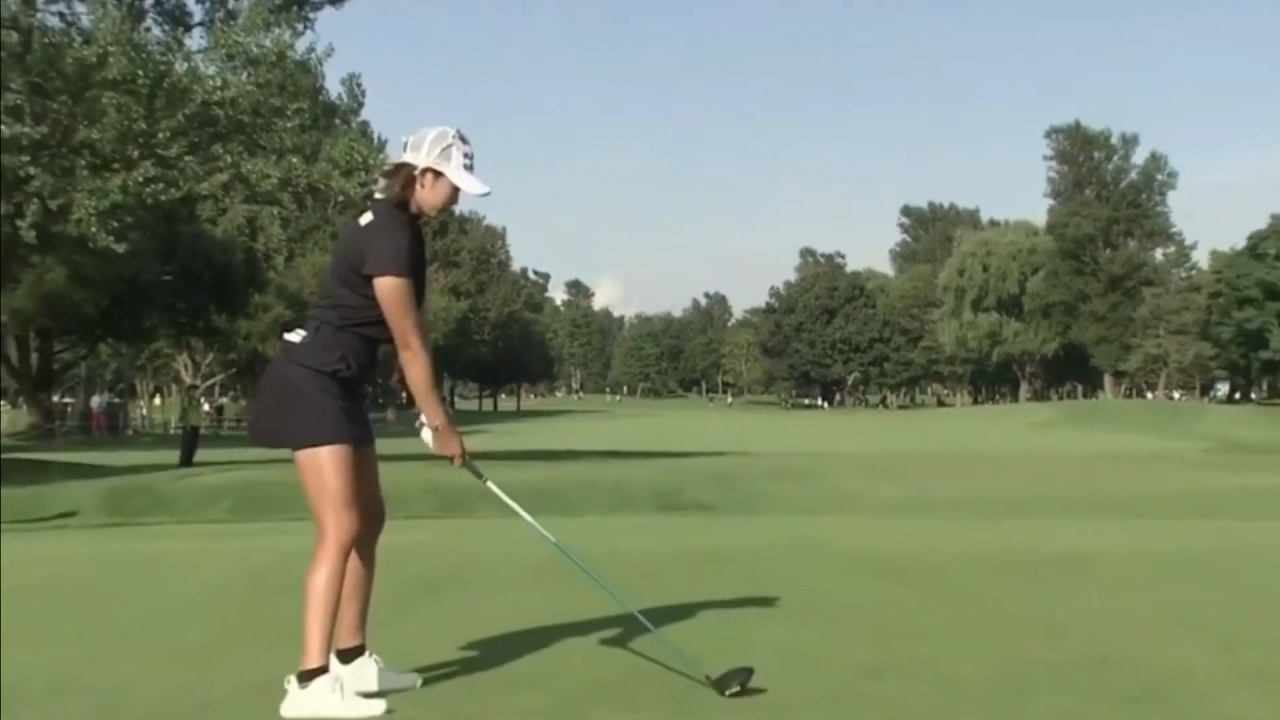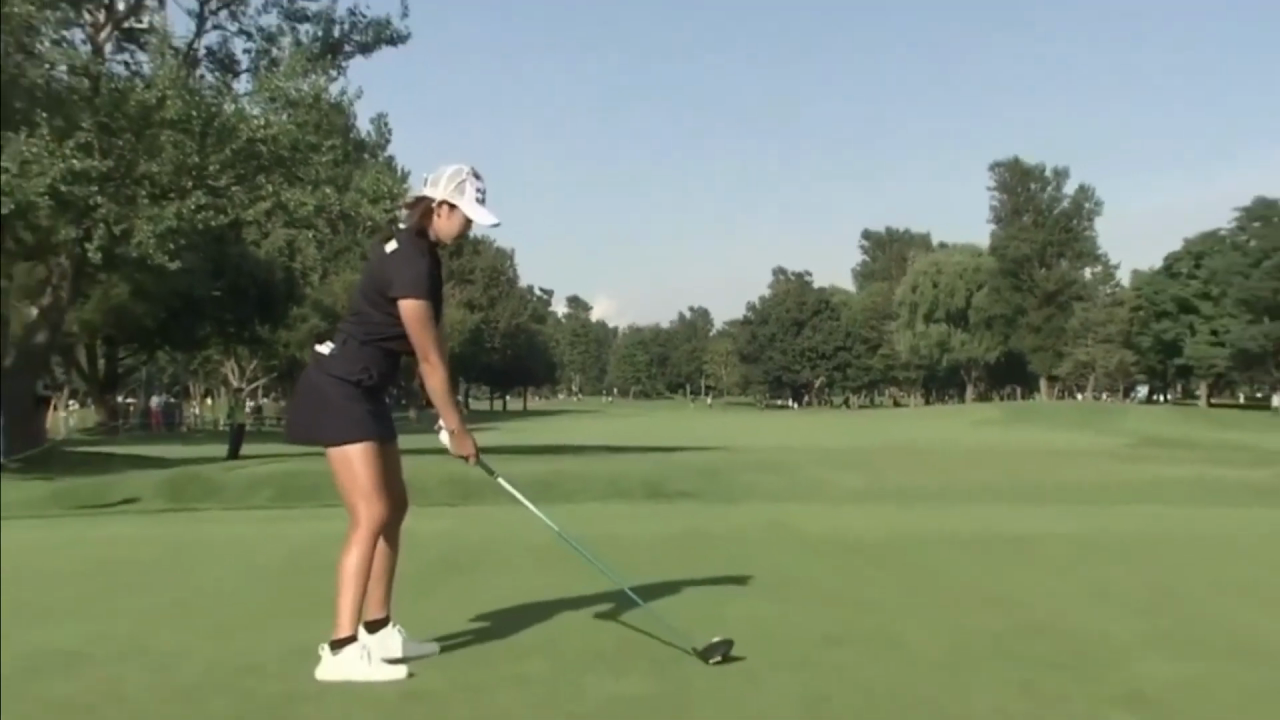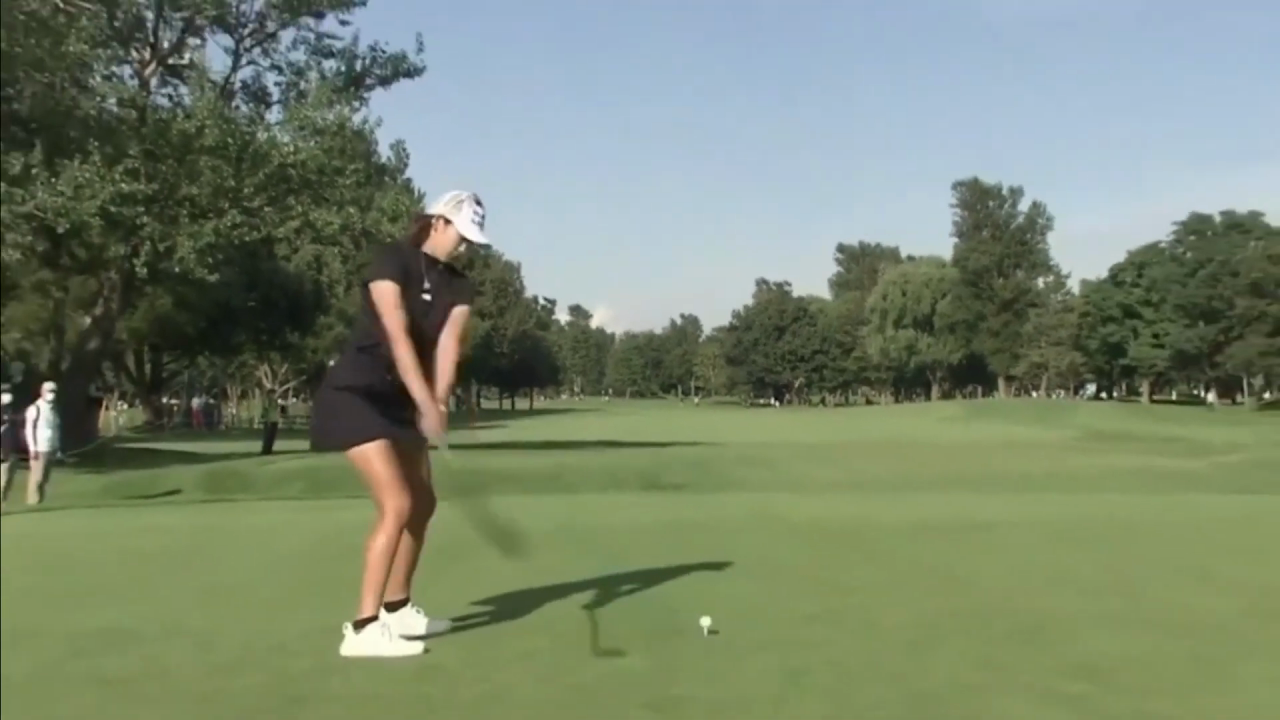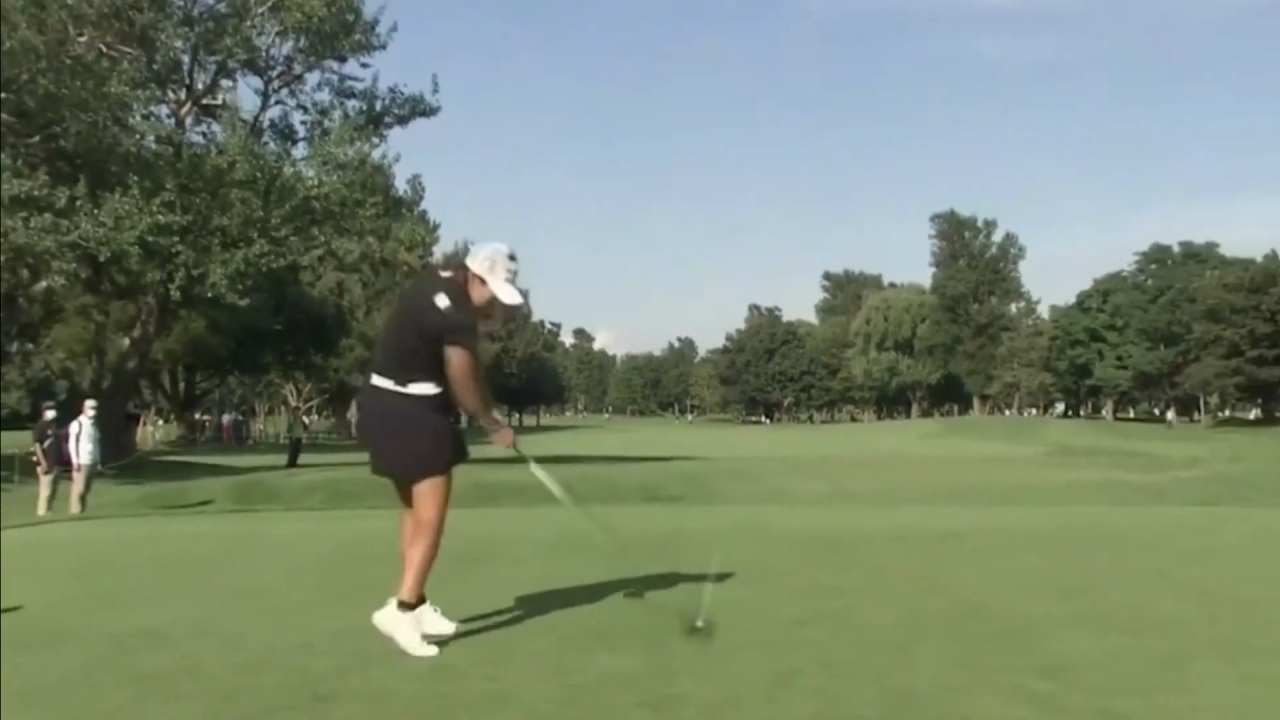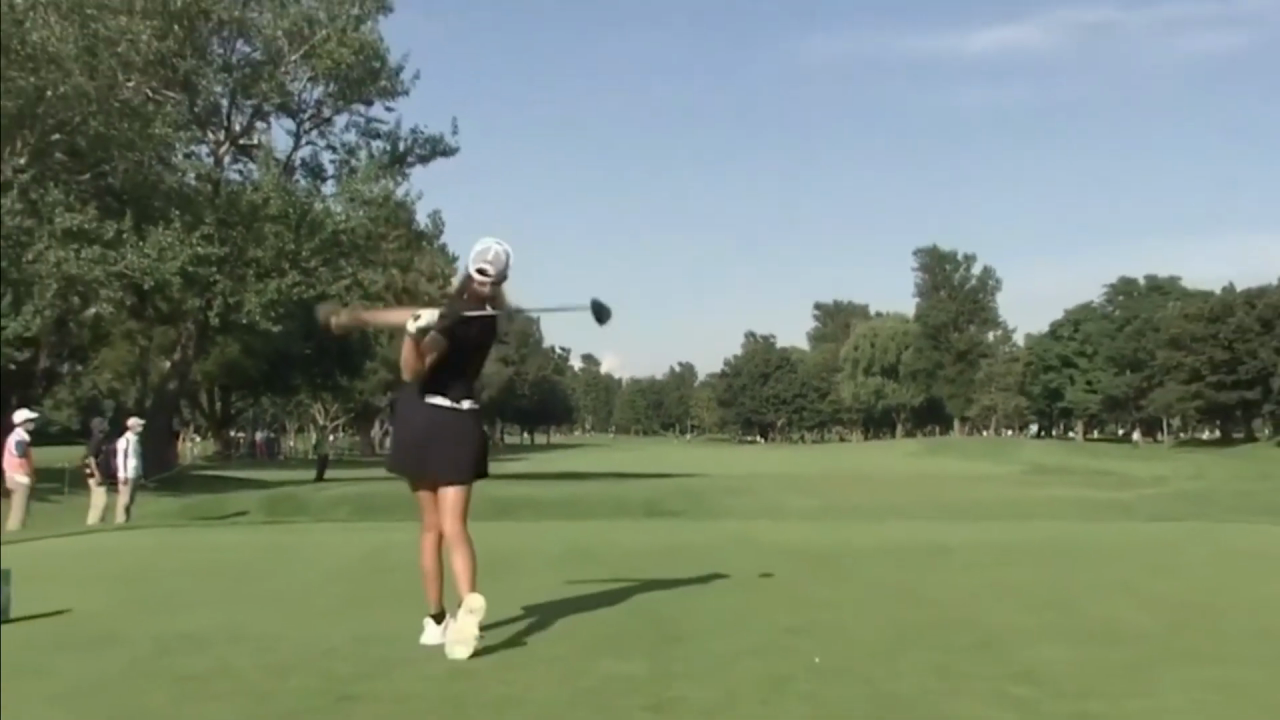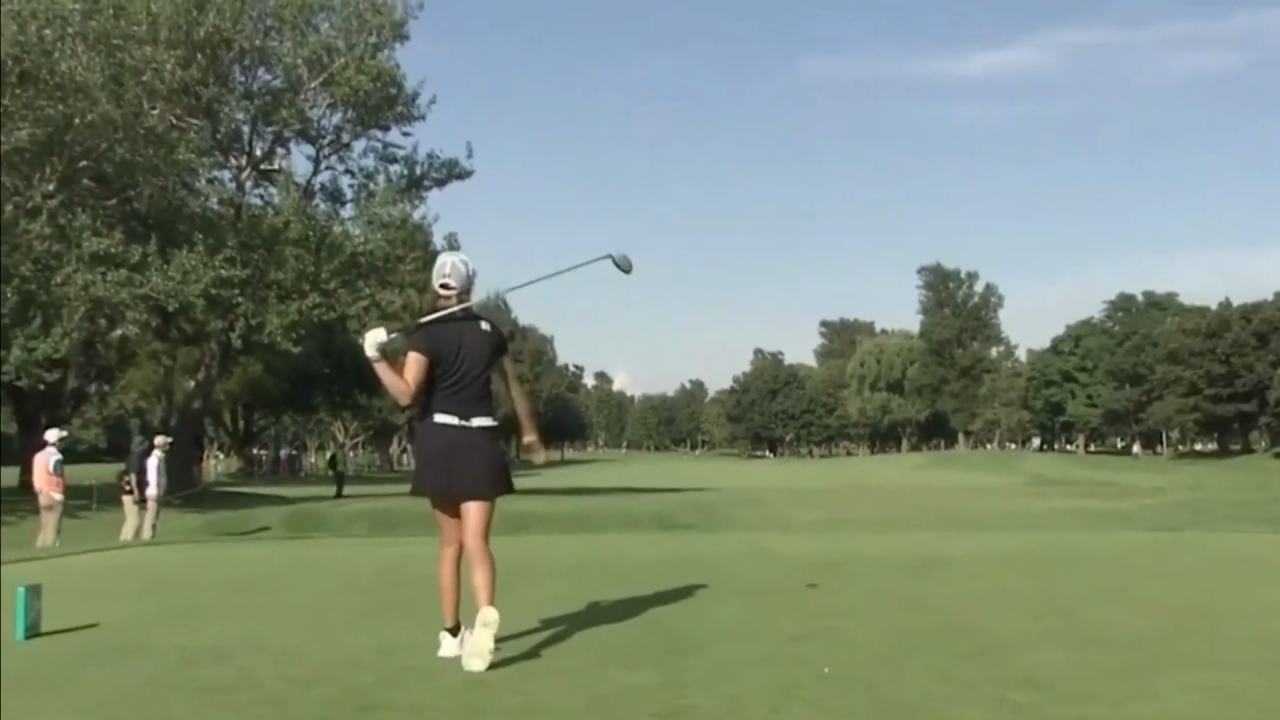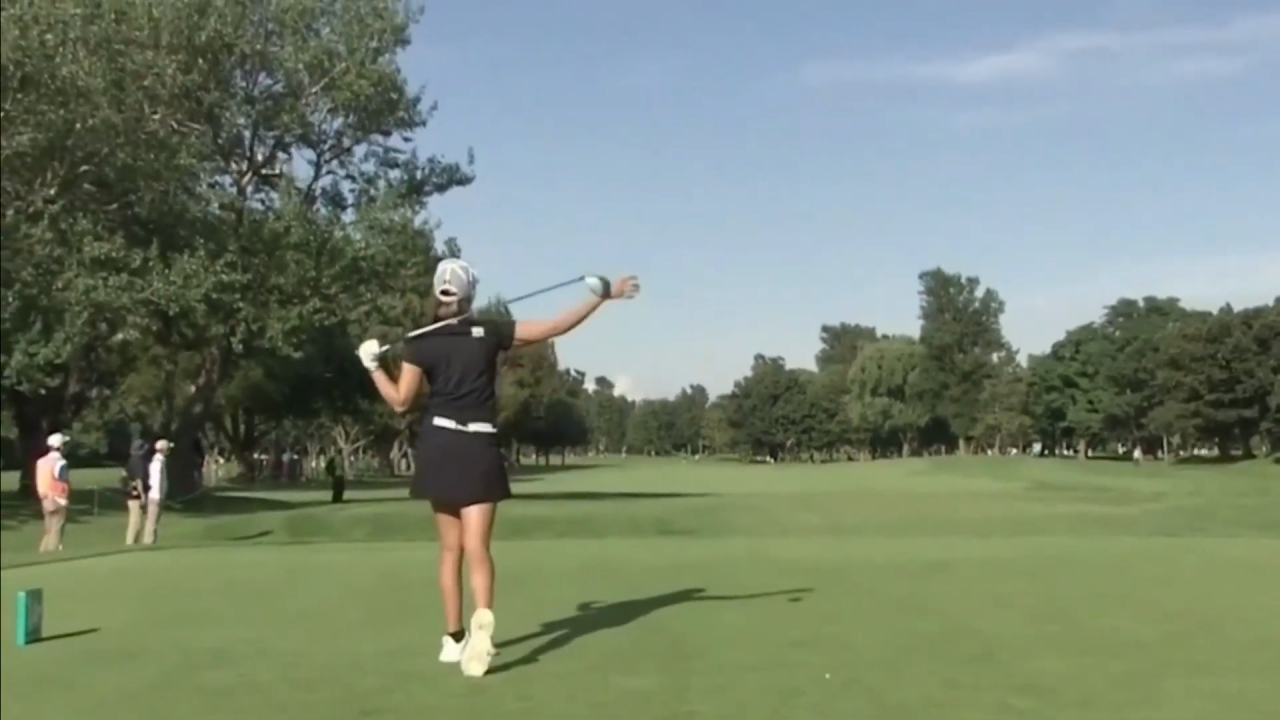
dt=0.7s
person 1, frame 1
left shoulder: (397, 225)
right shoulder: (389, 234)
left elbow: (409, 336)
right elbow: (410, 343)
left wrist: (431, 414)
right wrist: (441, 424)
left hip: (337, 383)
right hip: (312, 383)
left knee: (368, 519)
right knee: (341, 528)
left ankle: (350, 661)
person 1, frame 2
left shoulder: (419, 252)
right shoulder: (410, 261)
left elbow: (432, 349)
right elbow: (429, 358)
left wrist: (450, 418)
right wrist: (457, 428)
left hip: (363, 390)
right hip: (340, 389)
left knee: (393, 507)
right knee: (371, 516)
left ankle: (377, 631)
right ankle: (341, 650)
person 1, frame 3
left shoulder: (458, 285)
right shoulder: (391, 258)
left elbow: (448, 349)
right elbow: (397, 338)
left wrist: (437, 404)
right wrist: (427, 404)
left hip: (394, 399)
right hip: (353, 394)
left knee: (422, 503)
right knee: (397, 506)
left ankle: (396, 609)
person 1, frame 4
left shoulder: (442, 278)
right shoulder: (454, 315)
right elbow: (464, 387)
right wrist: (495, 426)
left hip: (380, 404)
right hip: (419, 412)
left knee: (413, 512)
right knee: (429, 520)
person 1, frame 5
left shoulder: (459, 317)
right shoulder: (484, 315)
left elbow: (412, 372)
right elbow: (421, 315)
left wrist: (416, 331)
right wrist: (360, 316)
left hip: (424, 421)
right hip: (461, 426)
left knee: (431, 527)
right knee: (453, 526)
left ankle: (436, 620)
right ankle: (469, 602)
person 1, frame 6
left shoulder: (427, 333)
right shoulder: (490, 331)
left elbow: (406, 395)
right elbow: (516, 385)
left wrist: (376, 356)
right wrist: (530, 432)
left hip: (438, 441)
right hip: (480, 442)
left knee: (451, 543)
right knee: (476, 541)
left ankle: (452, 632)
right ankle: (486, 617)
person 1, frame 7
left shoulder: (421, 342)
right shoulder: (489, 333)
left elbow: (400, 401)
right elbow: (557, 326)
left wrist: (372, 364)
right wrist: (603, 294)
left hip: (438, 446)
right hip: (479, 448)
left knee: (450, 548)
right knee: (476, 547)
left ankle: (454, 637)
